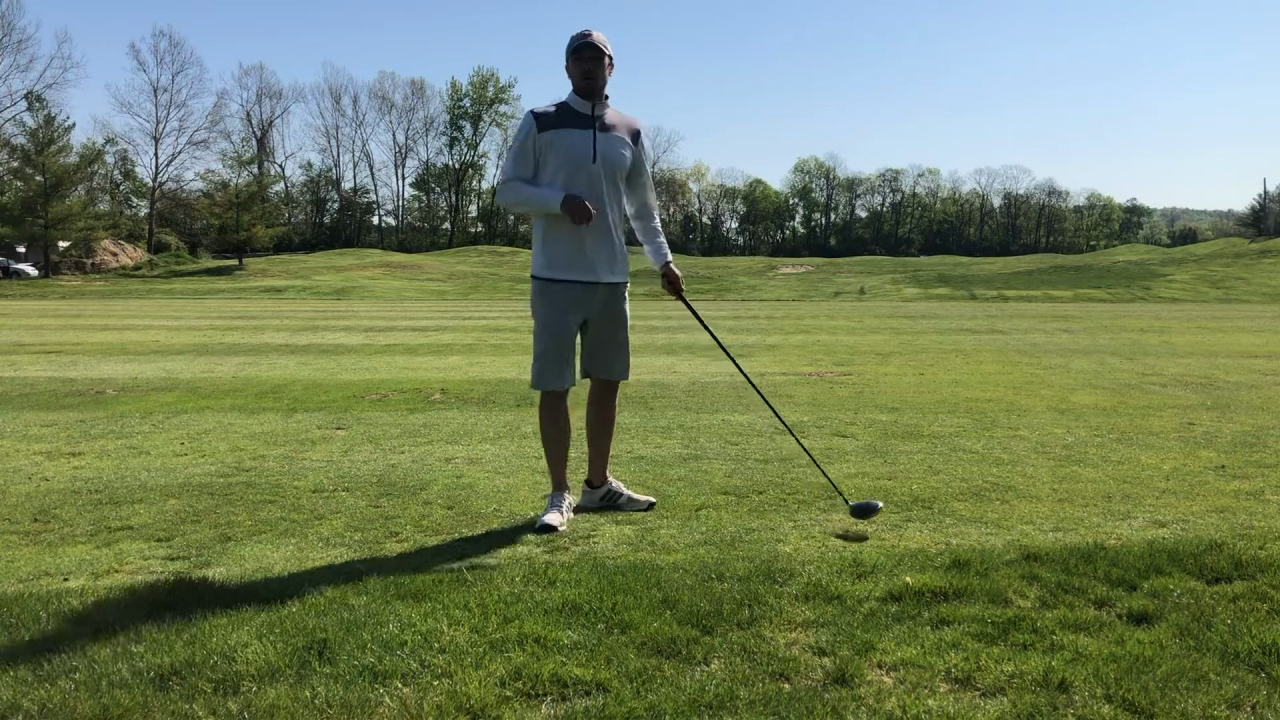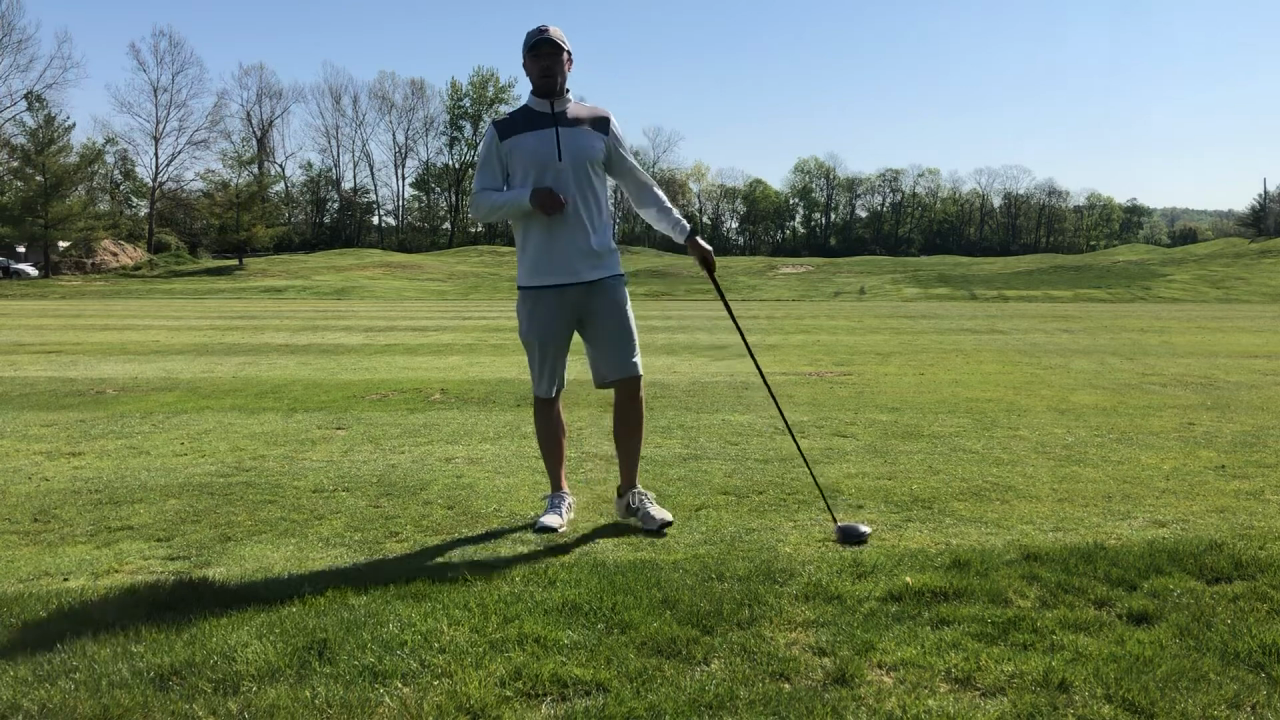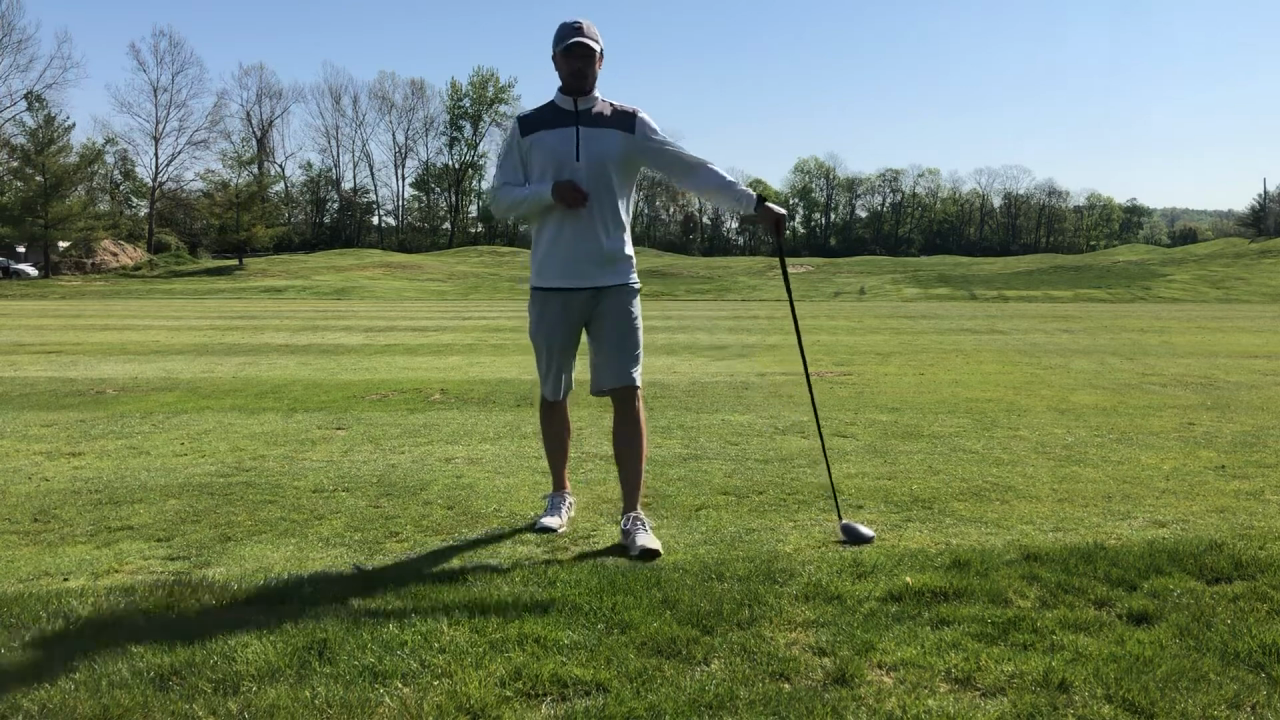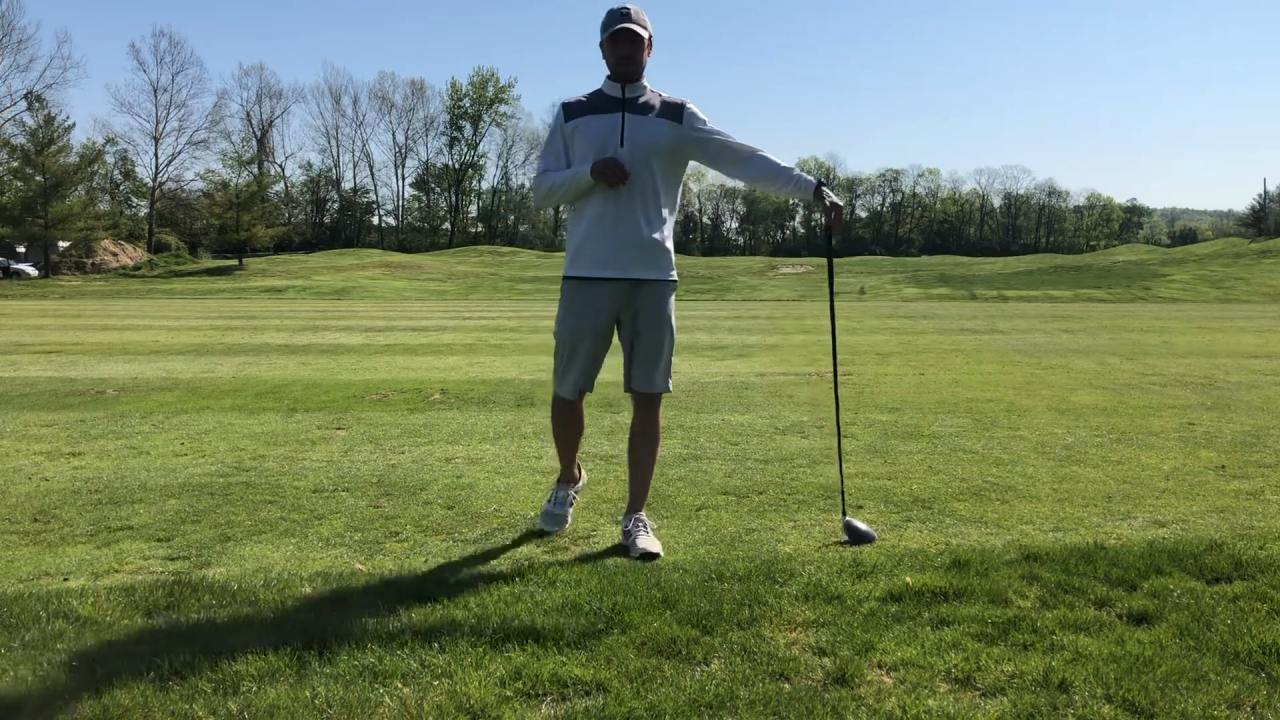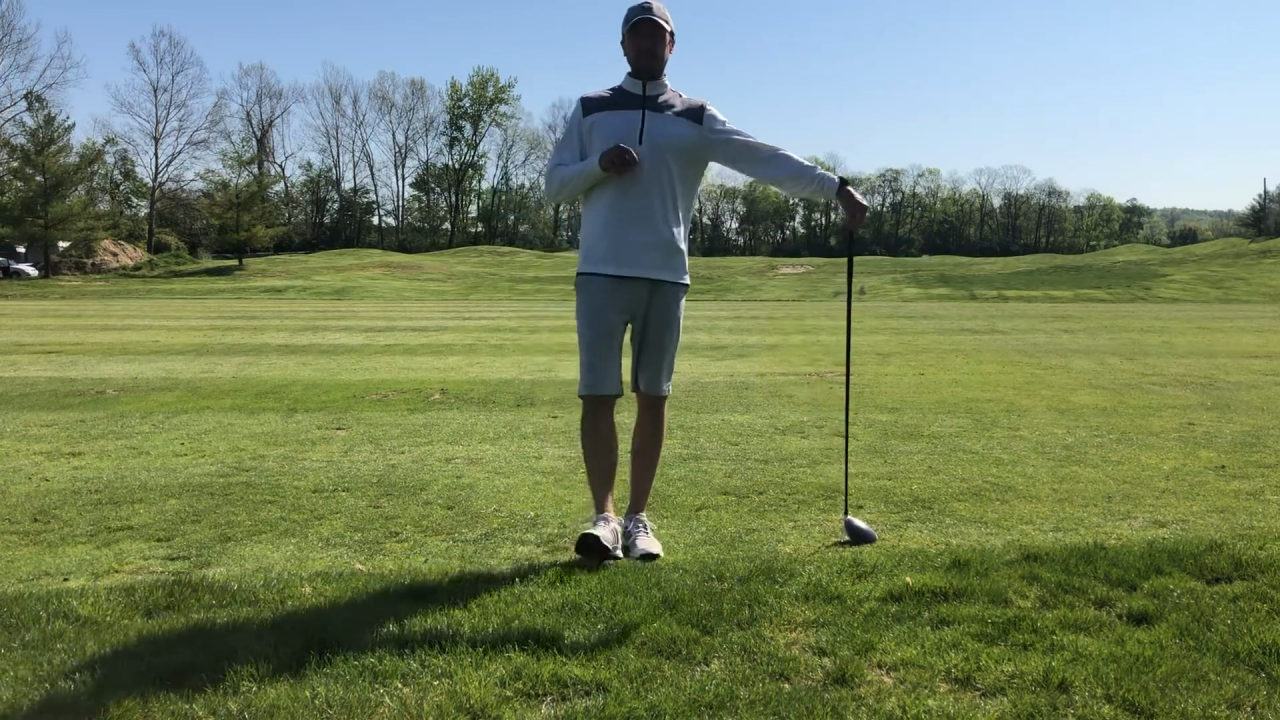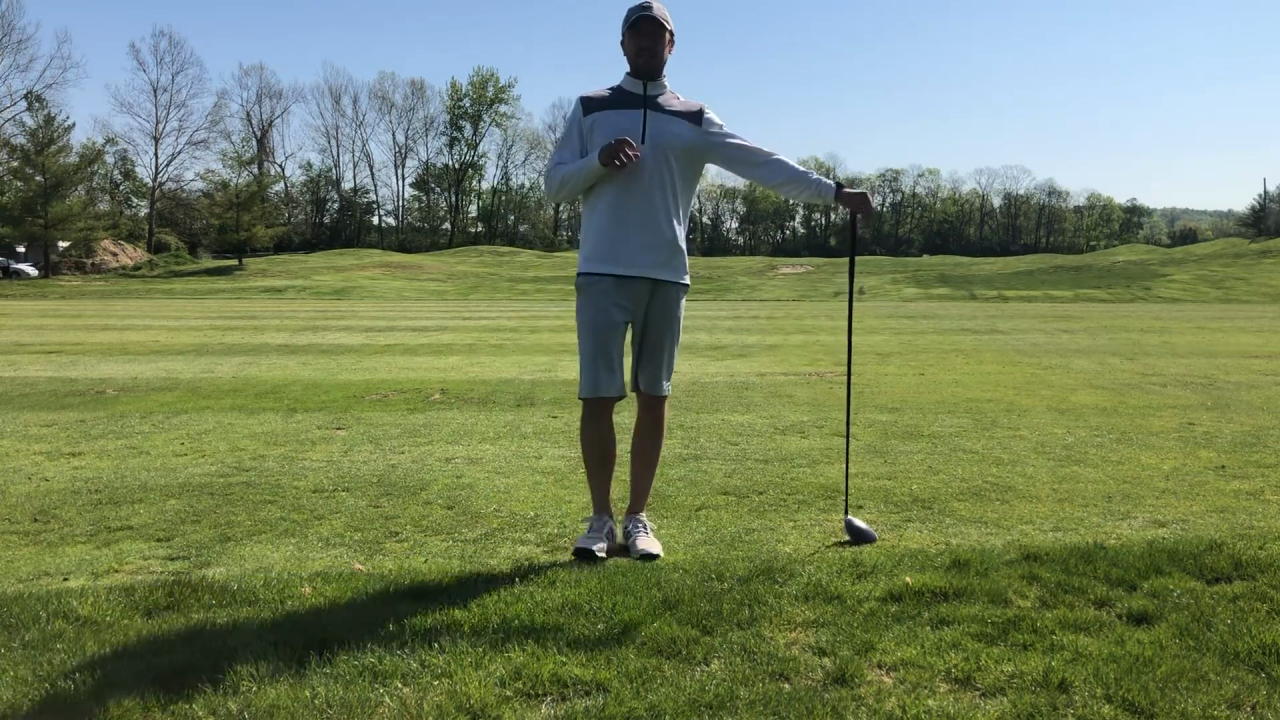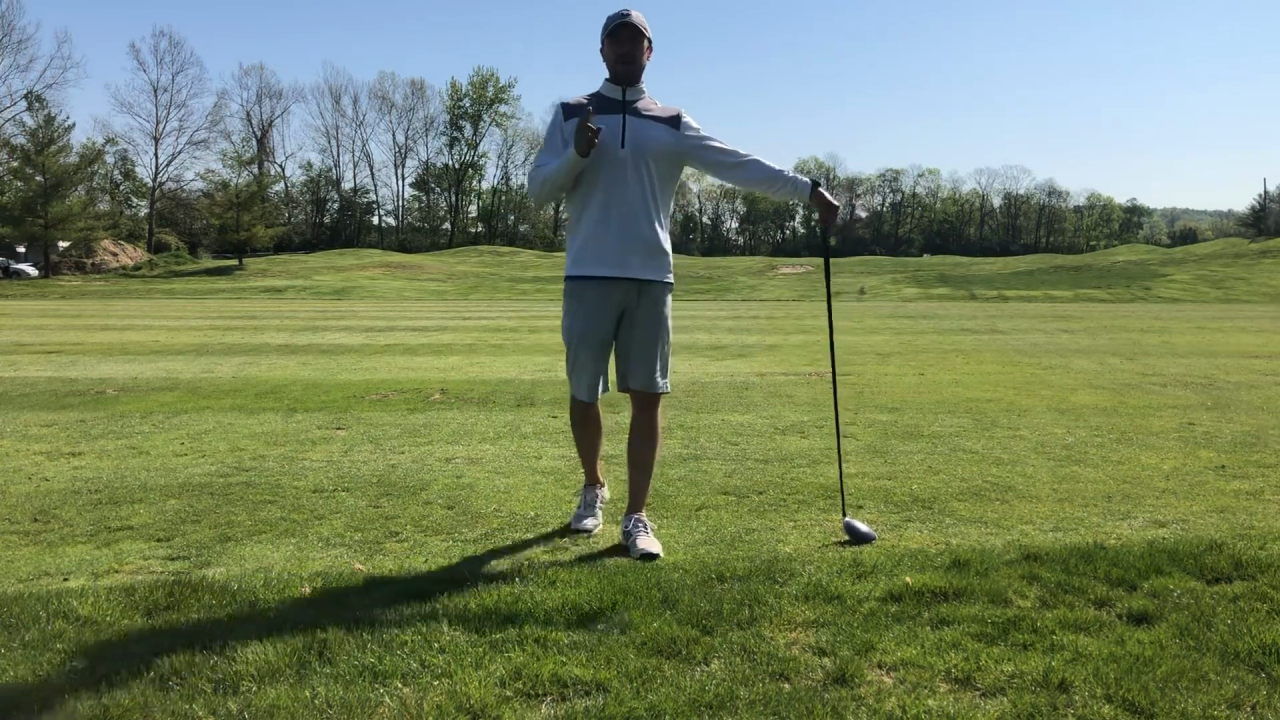
dt=0.5s
person 1, frame 1
left shoulder: (630, 132)
right shoulder: (539, 123)
left elbow: (643, 205)
right elbow: (508, 190)
left wrist: (662, 259)
right wrist: (560, 200)
left hip: (612, 279)
right hip: (556, 278)
left knee: (607, 384)
right knee: (554, 388)
left ankle: (598, 483)
right ankle: (560, 494)
person 1, frame 2
left shoulder: (599, 124)
right shoulder: (502, 132)
left elbow: (642, 189)
right elbow: (480, 205)
left wrist: (688, 236)
right wrist: (529, 196)
left hip: (603, 276)
right hip: (541, 284)
left knee: (629, 381)
right knee: (546, 393)
left ankle: (630, 492)
right ankle: (560, 495)
person 1, frame 3
left shoulder: (628, 123)
right shoulder: (527, 127)
left elbow: (691, 170)
right elbow: (501, 200)
left wrist: (755, 203)
right wrist: (549, 190)
left hip: (616, 281)
right hip: (553, 285)
left knee: (626, 394)
right knee: (553, 396)
left ankle: (632, 516)
right ankle: (560, 494)
person 1, frame 4
left shoulder: (676, 115)
right shoulder: (572, 113)
left elbow: (745, 160)
right elbow: (542, 190)
left wrist: (811, 188)
right wrist: (589, 172)
left hip: (652, 276)
right hip: (586, 275)
left knee: (647, 397)
right knee: (567, 392)
left ankle: (636, 517)
right ankle: (569, 479)
person 1, frame 5
left shoulder: (695, 117)
right shoulder: (590, 109)
left elbow: (767, 159)
right elbow: (554, 185)
left wrist: (835, 186)
right wrist: (598, 164)
left hip: (665, 275)
right hip: (602, 273)
left knee: (653, 399)
right knee: (598, 396)
left ankle: (637, 517)
right ankle: (604, 519)
person 1, frame 6
left shoulder: (694, 119)
right shoulder: (589, 108)
left elbow: (764, 164)
right elbow: (555, 185)
left wrist: (833, 190)
right wrist: (599, 160)
left hip: (666, 275)
right hip: (603, 273)
left knee: (653, 398)
right knee: (598, 397)
left ankle: (637, 517)
right ankle: (601, 518)
person 1, frame 7
left shoulder: (672, 123)
right shoulder: (571, 114)
left elbow: (739, 164)
right elbow: (538, 190)
left wrist: (807, 188)
right wrist: (577, 154)
left hip: (651, 276)
right hip: (589, 275)
left knee: (647, 397)
right knee: (583, 394)
left ankle: (636, 517)
right ankle: (593, 485)
